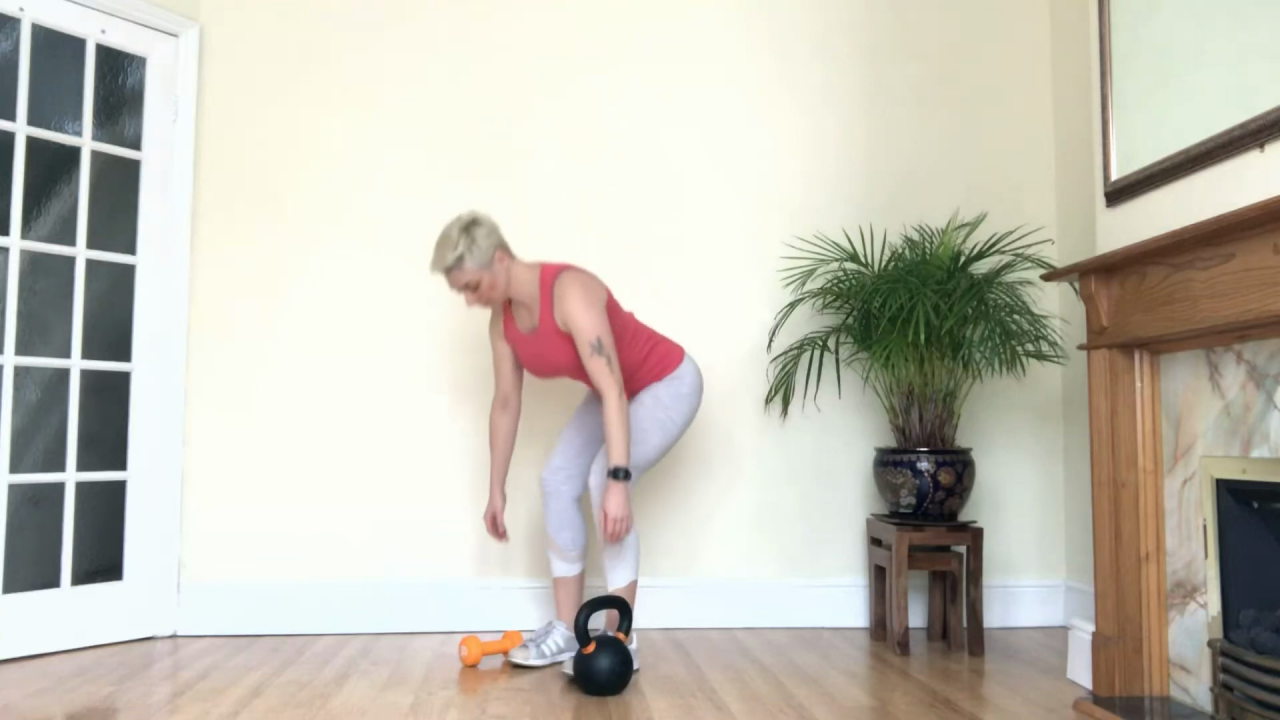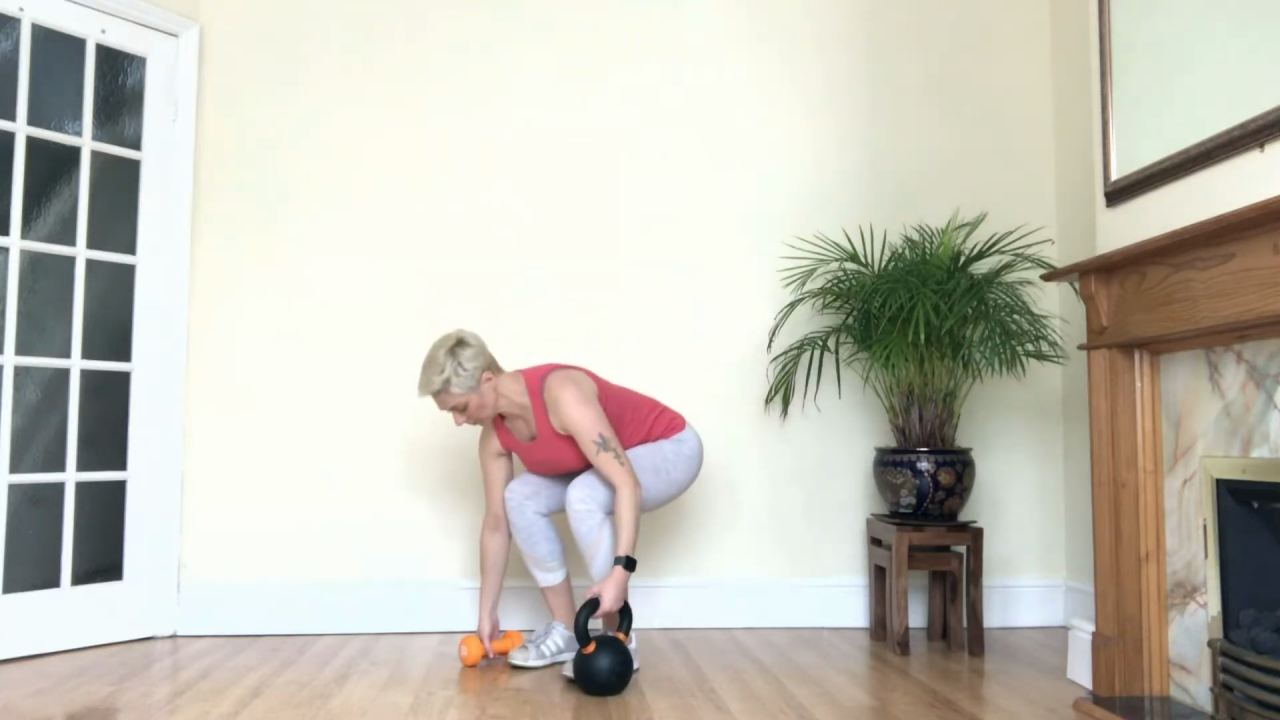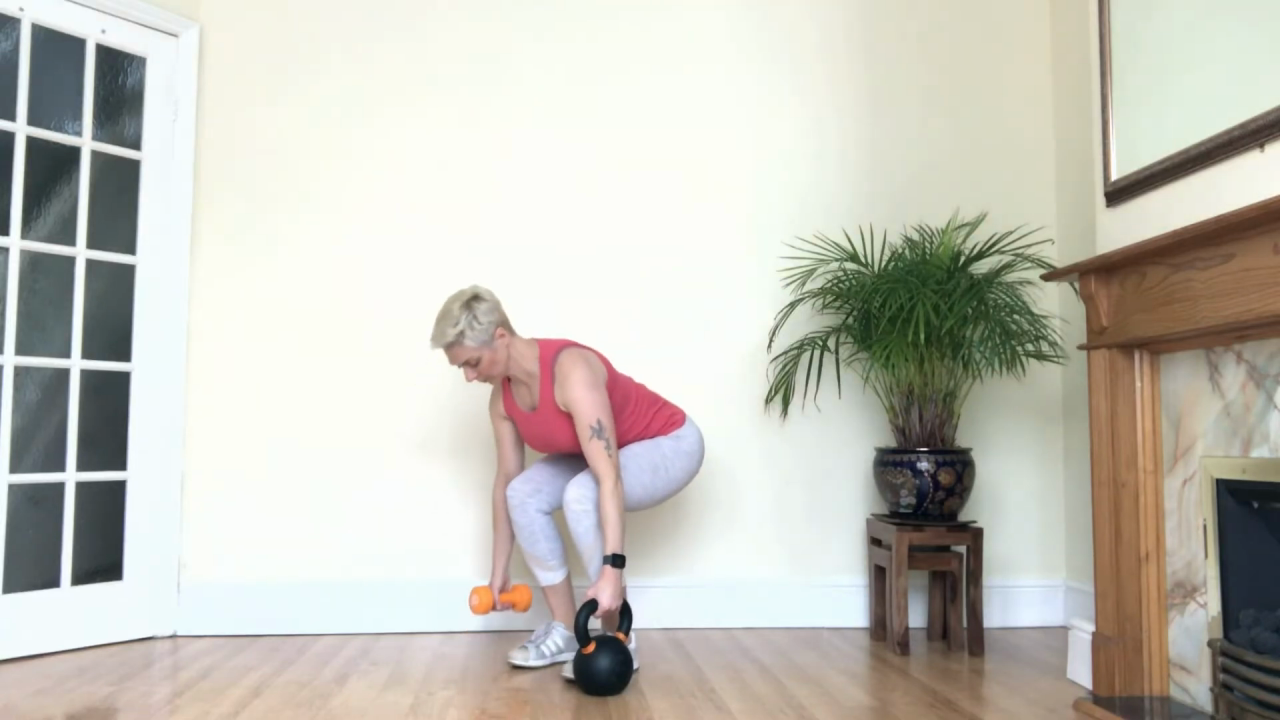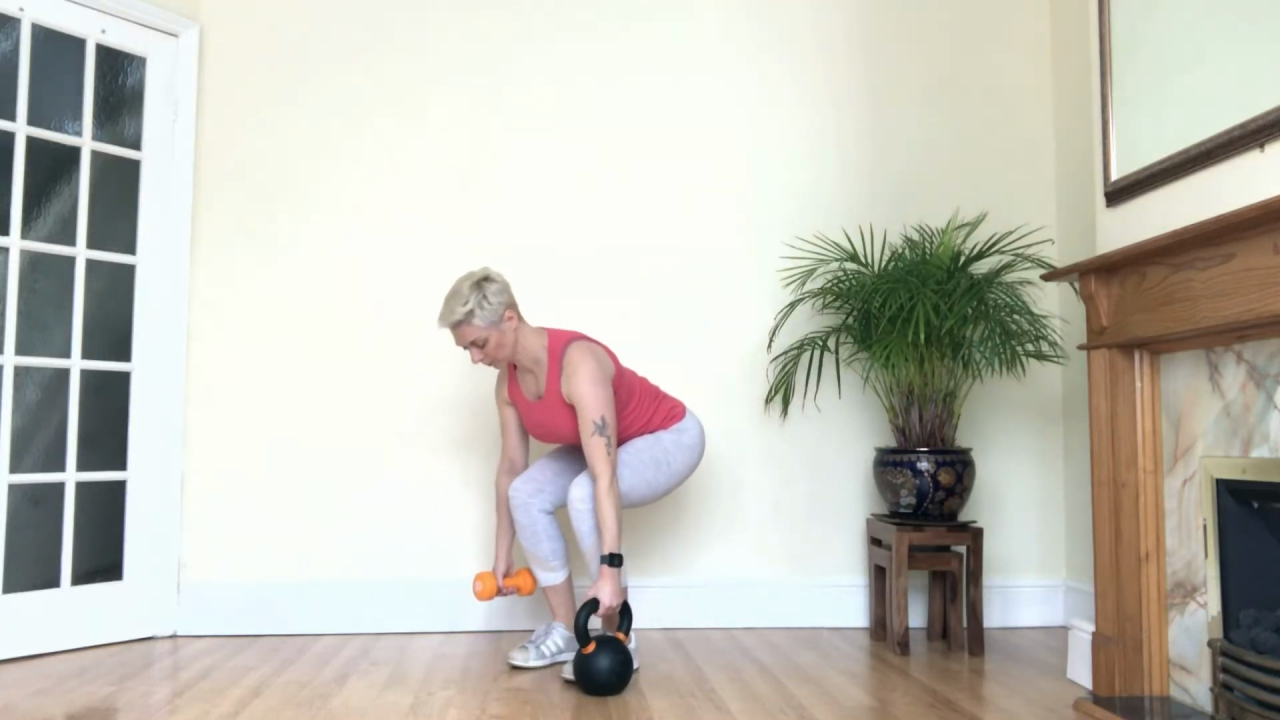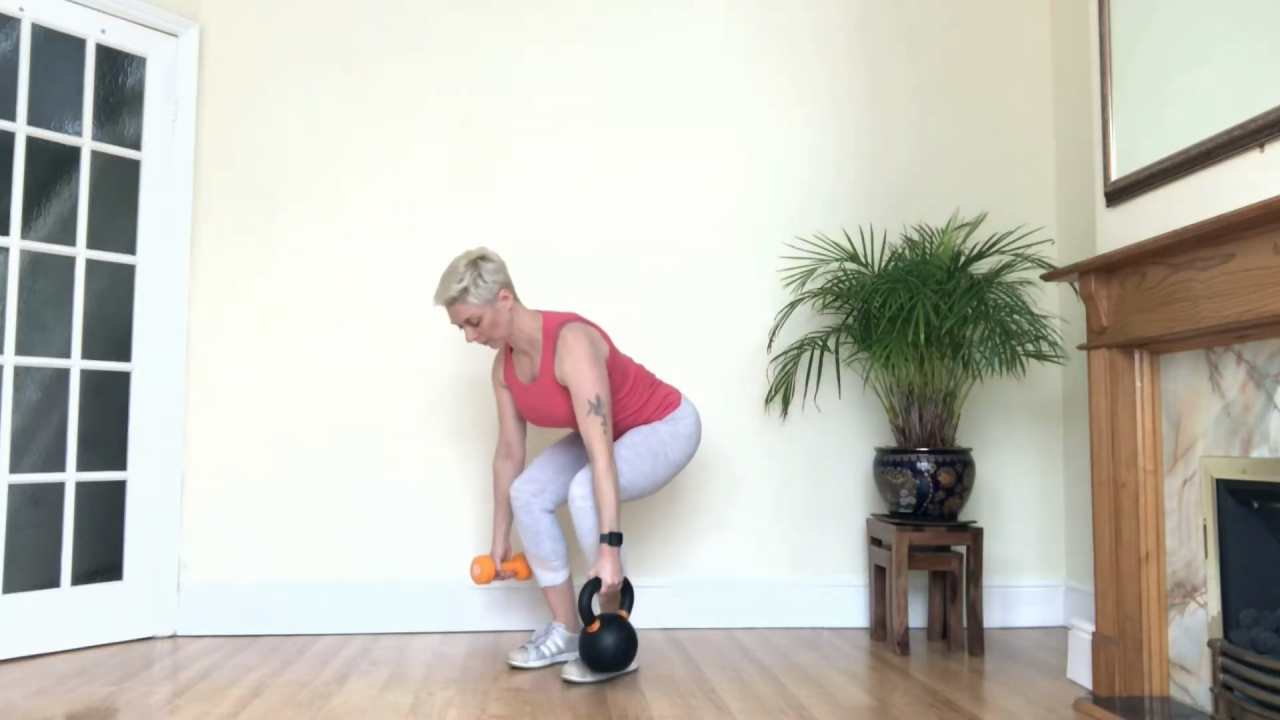
dt=1s
person 1, frame 1
left shoulder: (570, 291)
right shoulder: (503, 318)
left elbow: (615, 392)
right elbow: (506, 403)
left wrist: (618, 482)
right wrist: (496, 490)
left hip: (667, 384)
right hip: (614, 393)
left knee: (601, 486)
right knee: (557, 481)
left ankle: (620, 639)
right ankle: (567, 631)
person 1, frame 2
left shoulder: (561, 393)
right shoulder: (495, 434)
left elbow: (627, 483)
right elbow: (496, 524)
left wrist: (621, 570)
right wrist: (486, 614)
left hip: (670, 448)
right hip: (608, 458)
left knee: (583, 496)
right knee: (520, 497)
right ankle: (565, 631)
person 1, frame 3
left shoulder: (571, 371)
right shoulder: (502, 396)
left elbow: (609, 479)
right elbow: (506, 481)
left wrist: (611, 570)
right wrist: (499, 571)
left hip: (670, 444)
right hip: (606, 450)
left knee: (581, 495)
right knee: (525, 493)
right ankle: (565, 631)
person 1, frame 4
left shoulder: (577, 363)
right shoulder: (508, 381)
left elbow: (605, 478)
right elbow: (510, 469)
left wrist: (609, 570)
right wrist: (502, 555)
left hip: (670, 437)
right hip: (607, 443)
left knee: (584, 494)
right knee: (527, 493)
right ankle: (565, 632)
person 1, frame 5
left shoulder: (571, 343)
right shoulder: (504, 365)
left elbow: (602, 456)
right elbow: (508, 453)
left wrist: (609, 549)
right wrist: (500, 538)
left hip: (665, 426)
right hip: (607, 430)
left knee: (585, 493)
right knee: (528, 493)
right ankle: (565, 632)
